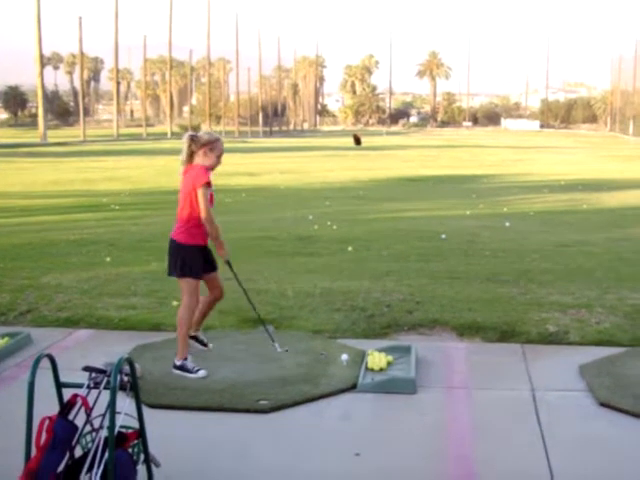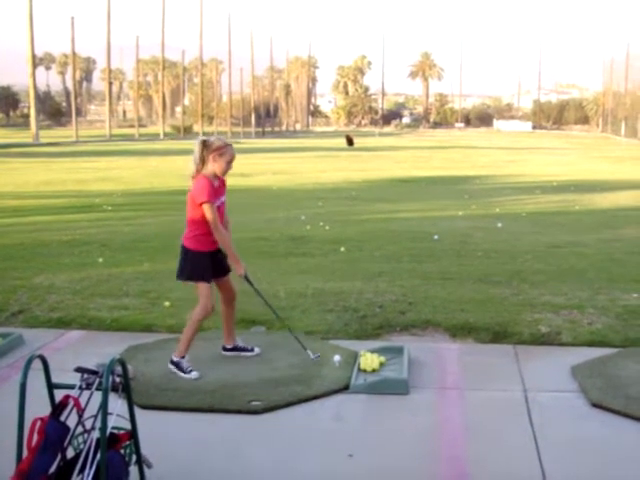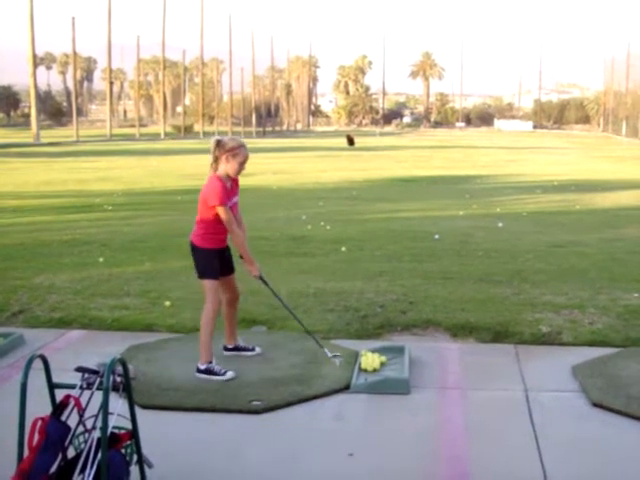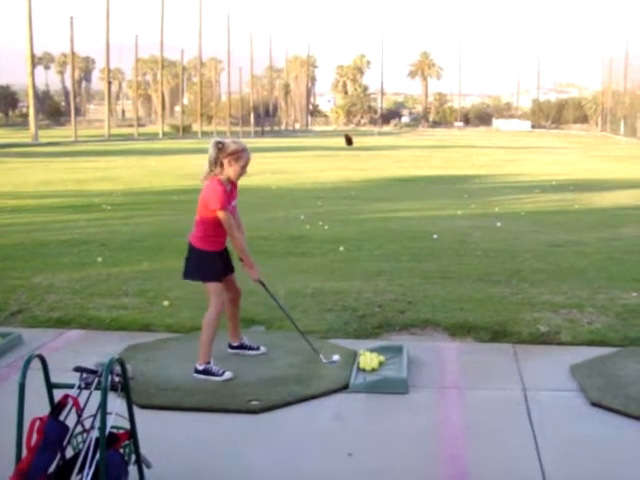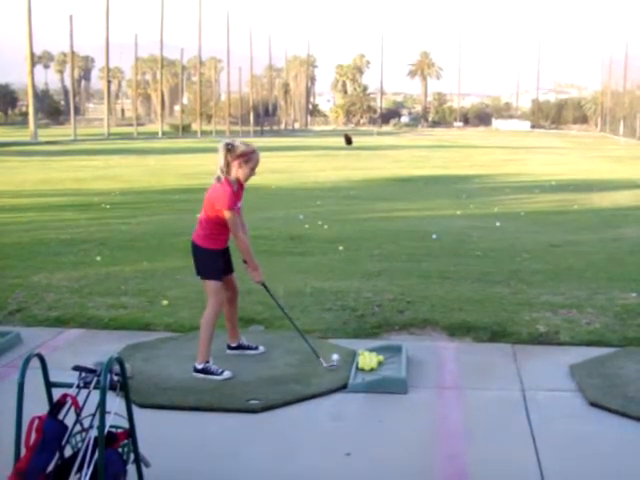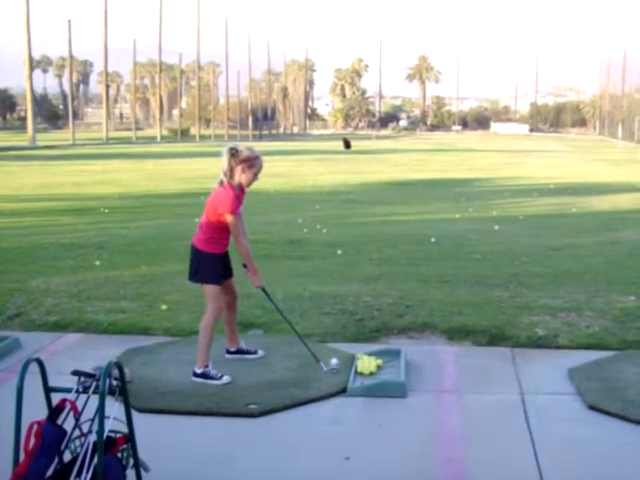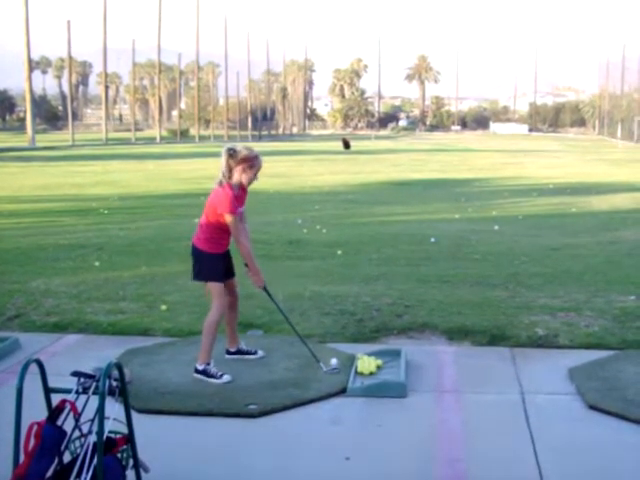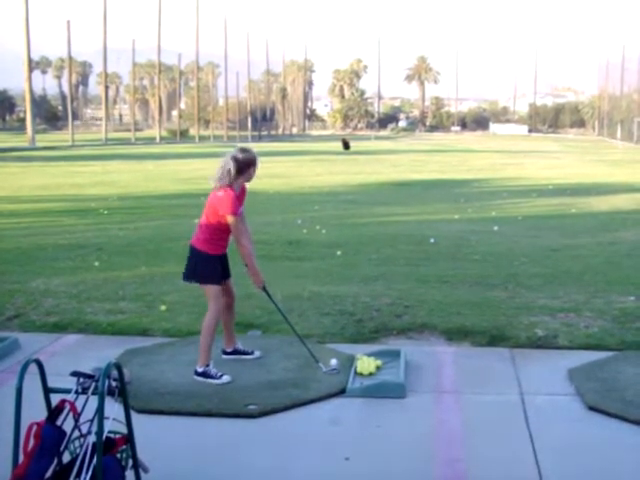
dt=0.3s
person 1, frame 1
left shoulder: (193, 172)
right shoulder: (200, 173)
left elbow: (201, 214)
right elbow: (205, 216)
left wrist: (213, 240)
right wrist: (220, 244)
left hip: (197, 244)
right hip: (185, 244)
left knee: (217, 291)
right knee: (190, 301)
left ankle: (193, 330)
right ankle: (181, 360)
person 1, frame 2
left shoulder: (220, 182)
right shoulder: (203, 187)
left elbow: (224, 221)
right elbow: (217, 228)
left wrist: (230, 254)
right wrist: (235, 260)
left hip: (213, 249)
right hip: (196, 250)
left knee: (229, 295)
right knee: (206, 305)
left ankle: (230, 343)
right ankle: (178, 357)
person 1, frame 3
left shoulder: (233, 182)
right shoulder: (215, 188)
left elbow: (238, 221)
right elbow: (232, 229)
left wrist: (246, 254)
right wrist: (250, 262)
left hip: (220, 246)
right hip: (204, 247)
left knee: (233, 294)
right knee: (214, 302)
left ankle: (231, 343)
right ankle: (205, 364)
person 1, frame 4
left shoulder: (231, 185)
right shoulder: (216, 192)
left elbow: (237, 223)
right elbow: (233, 233)
left wrist: (246, 257)
right wrist: (250, 265)
left hip: (218, 248)
right hip: (204, 250)
left knee: (234, 292)
right knee: (217, 303)
left ankle: (236, 341)
right ankle: (203, 364)
person 1, frame 5
left shoulder: (237, 185)
right shoulder: (224, 193)
left elbow: (242, 224)
right elbow: (238, 235)
left wrist: (250, 260)
right wrist: (253, 267)
left hip: (219, 246)
right hip: (206, 248)
left knee: (231, 292)
right knee: (215, 302)
left ankle: (234, 342)
right ankle: (202, 363)
person 1, frame 6
left shoulder: (238, 190)
right shoulder: (227, 196)
left elbow: (242, 229)
right elbow: (239, 239)
left wrist: (249, 265)
right wrist: (254, 272)
left hip: (219, 251)
right hip: (206, 252)
left knee: (230, 296)
right knee: (214, 307)
left ankle: (233, 346)
right ankle: (201, 368)
person 1, frame 7
left shoulder: (241, 189)
right shoulder: (226, 197)
left elbow: (244, 228)
right elbow: (239, 239)
left wrist: (252, 265)
right wrist: (255, 272)
left hip: (220, 250)
right hip: (206, 252)
left knee: (232, 297)
right knee: (220, 305)
left ankle: (233, 346)
right ankle: (203, 364)
person 1, frame 8
left shoulder: (239, 190)
right shoulder: (227, 198)
left elbow: (244, 229)
right elbow: (240, 240)
left wrist: (252, 264)
right wrist: (255, 272)
left hip: (218, 251)
right hip: (204, 253)
left knee: (228, 298)
right knee: (216, 307)
left ankle: (230, 346)
right ankle: (202, 366)
